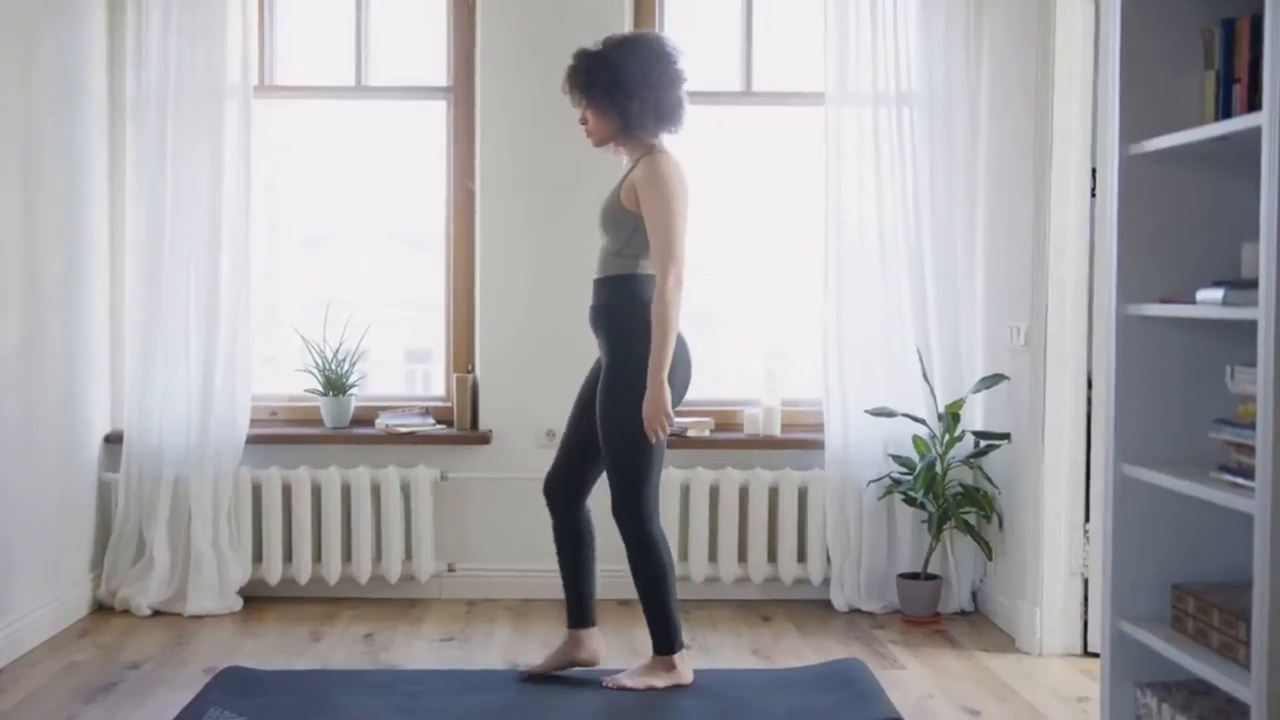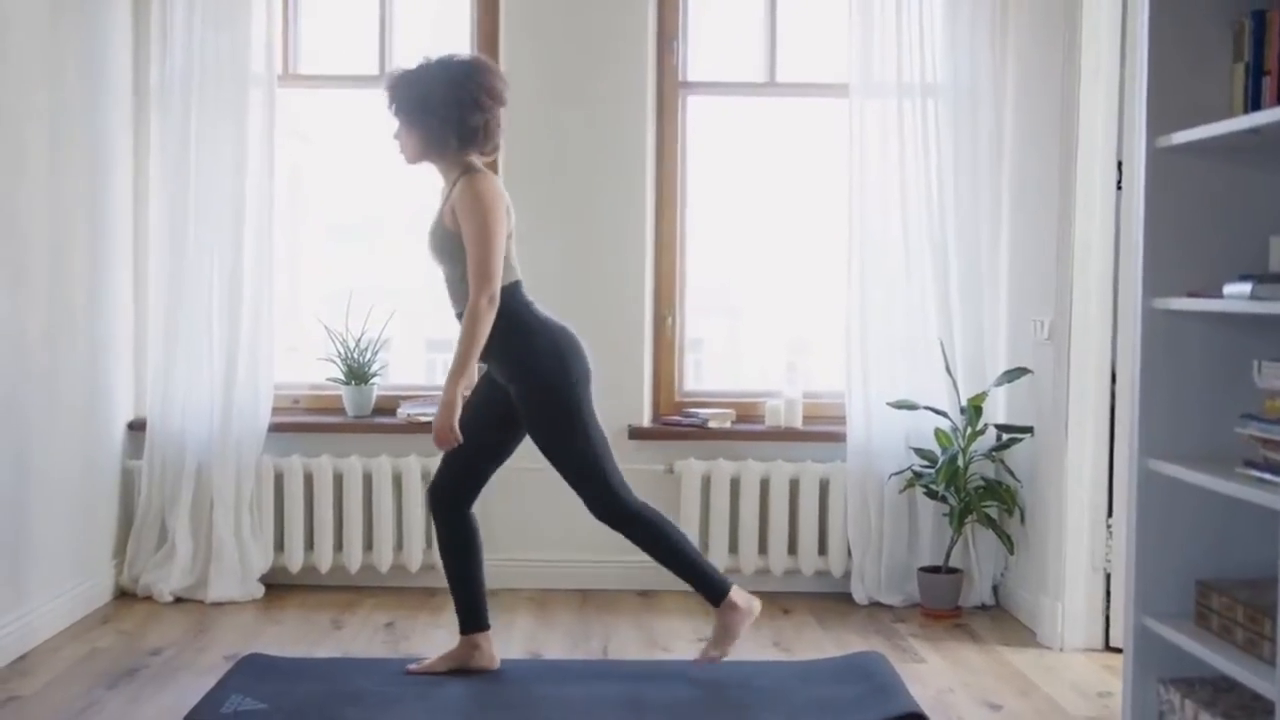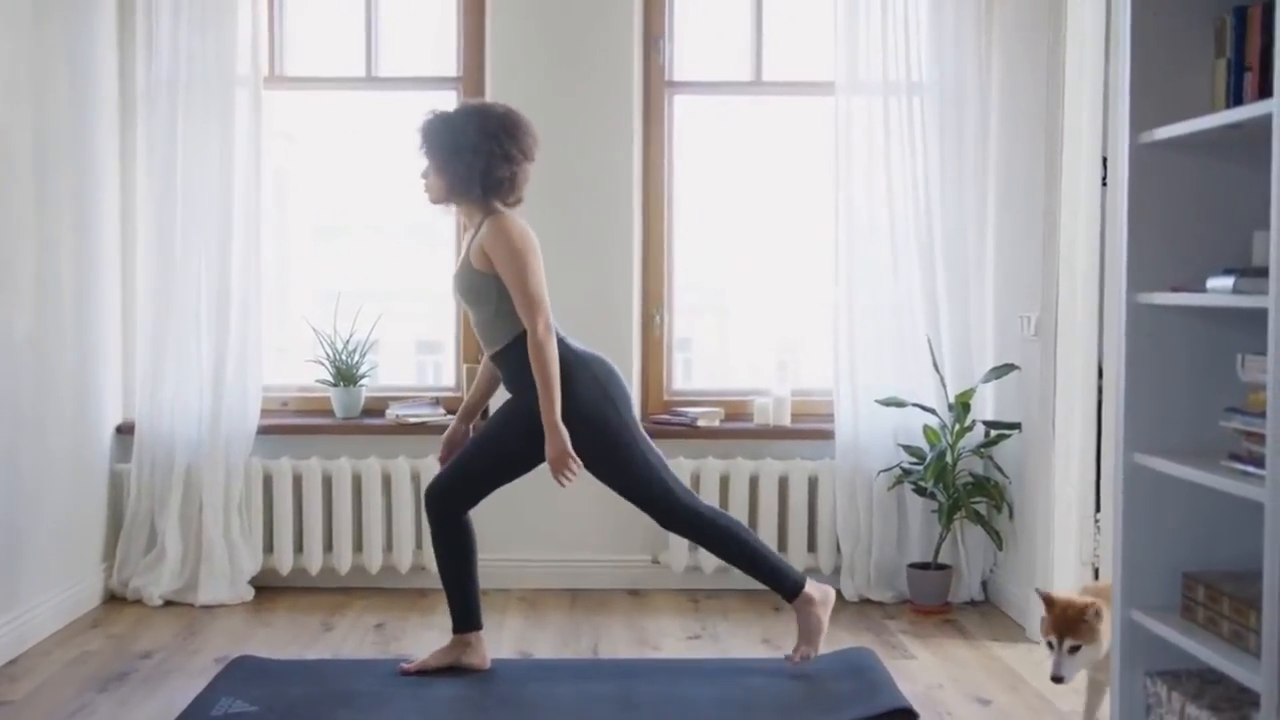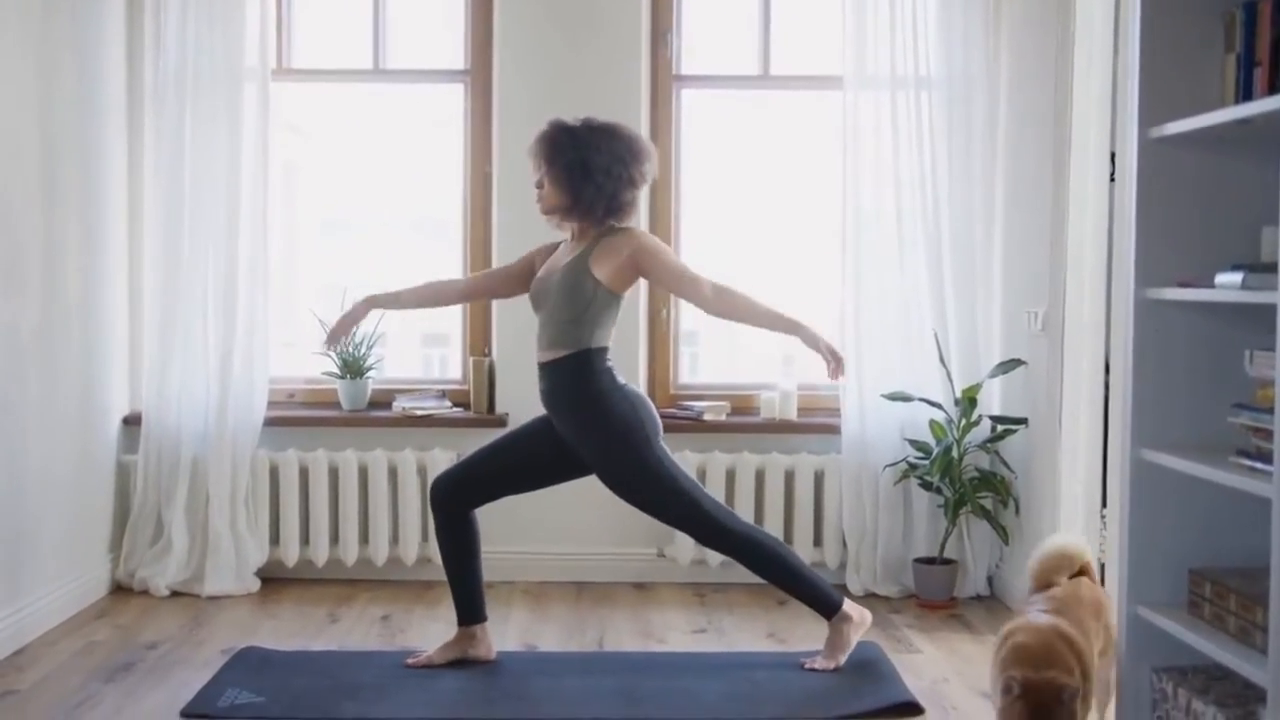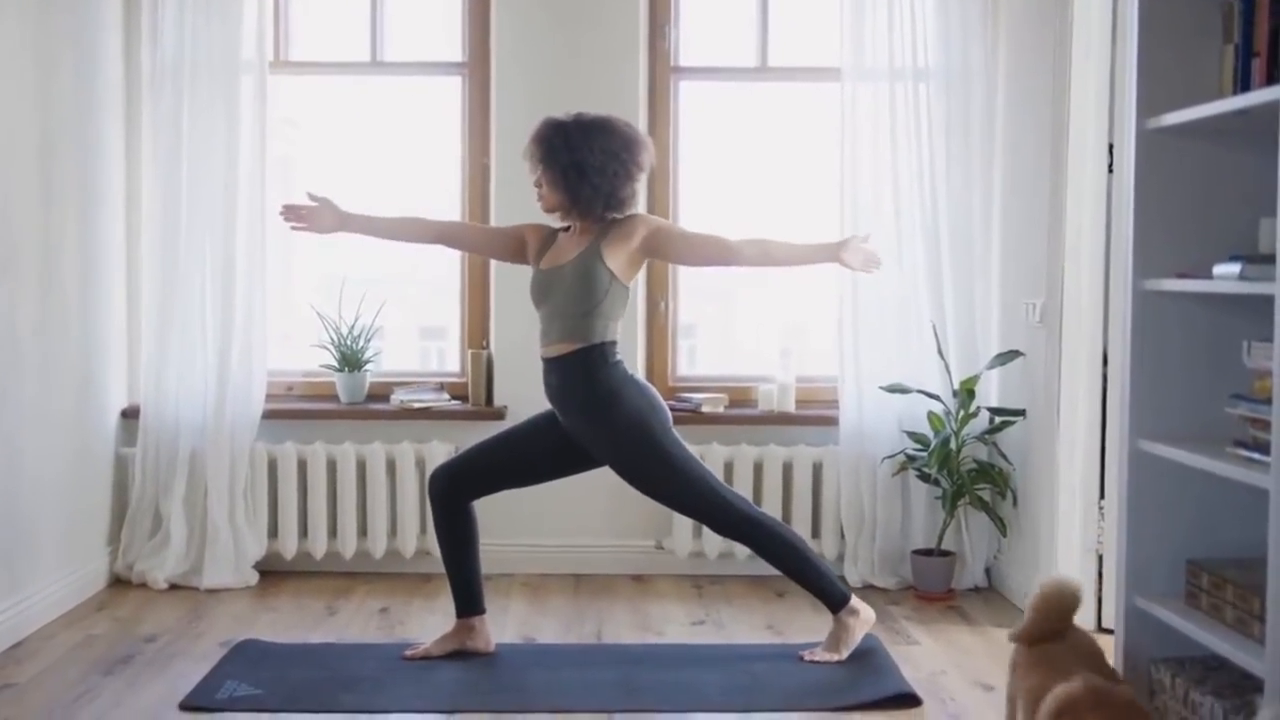
dt=1s
person 1, frame 1
left shoulder: (658, 168)
right shoulder: (637, 170)
left elbow: (669, 279)
left wrist: (659, 378)
left hip: (642, 355)
right hip: (620, 354)
left knee: (633, 509)
right knee: (562, 489)
left ankle: (669, 659)
right ankle: (581, 636)
person 1, frame 2
left shoulder: (476, 189)
right shoulder: (460, 188)
left elbow: (485, 299)
left wrist: (451, 395)
right wrist: (465, 383)
left hip: (539, 362)
right hip: (512, 365)
left knee: (608, 498)
right knee: (447, 496)
left ankle: (728, 602)
right ankle: (475, 644)
person 1, frame 3
left shoulder: (501, 230)
right shoulder: (479, 233)
left elbow: (538, 329)
left wrist: (553, 428)
right wrist: (463, 420)
left hip: (578, 392)
right hip: (538, 397)
left knee: (673, 507)
right knee: (444, 495)
left ankle: (806, 596)
right ankle: (467, 643)
person 1, frame 4
left shoulder: (626, 245)
right shoulder: (552, 255)
left elbow: (711, 294)
right elbow: (465, 287)
left wrist: (802, 331)
right wrist: (373, 301)
left hip: (607, 415)
right hip: (567, 419)
left knee: (710, 523)
right knee: (451, 493)
left ankle: (843, 614)
right ankle: (472, 635)
person 1, frame 5
left shoulder: (633, 234)
right shoulder: (540, 241)
left elbow: (736, 250)
right elbow: (441, 232)
left wrist: (832, 252)
right wrist: (345, 222)
left hip: (617, 409)
right hip: (573, 417)
left knee: (727, 513)
right knee: (449, 484)
left ankle: (848, 610)
right ankle: (471, 627)
